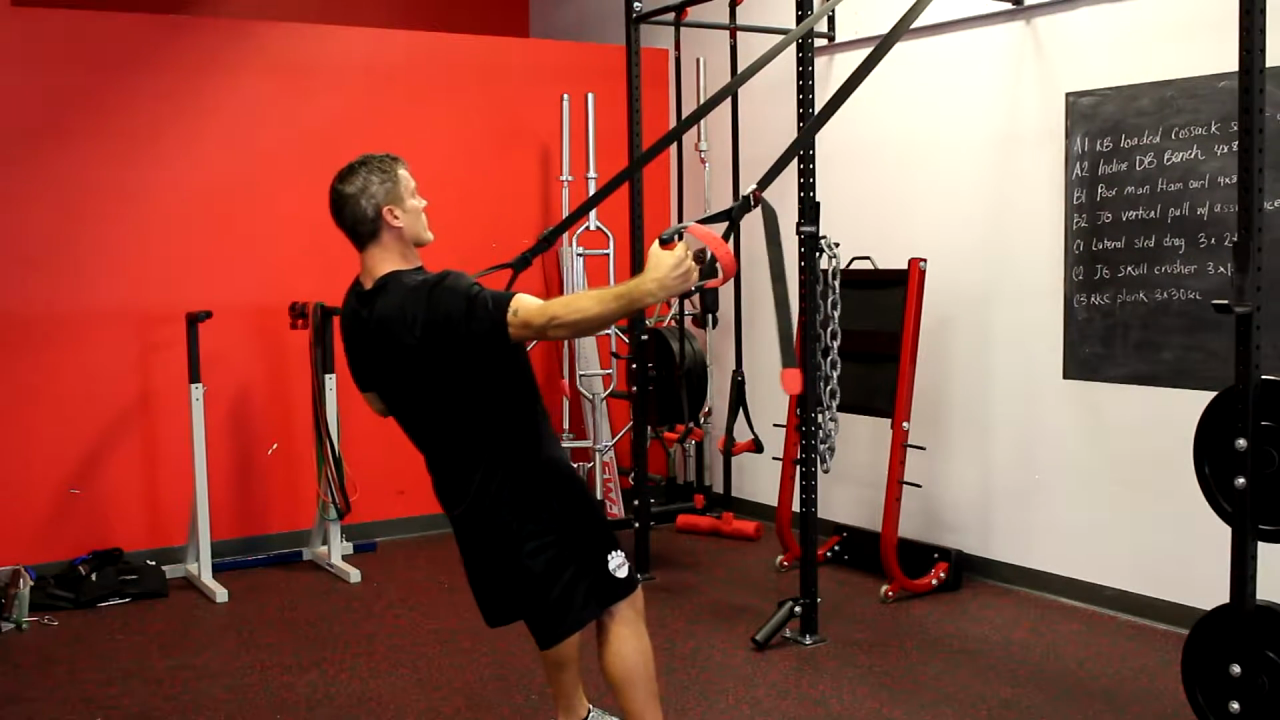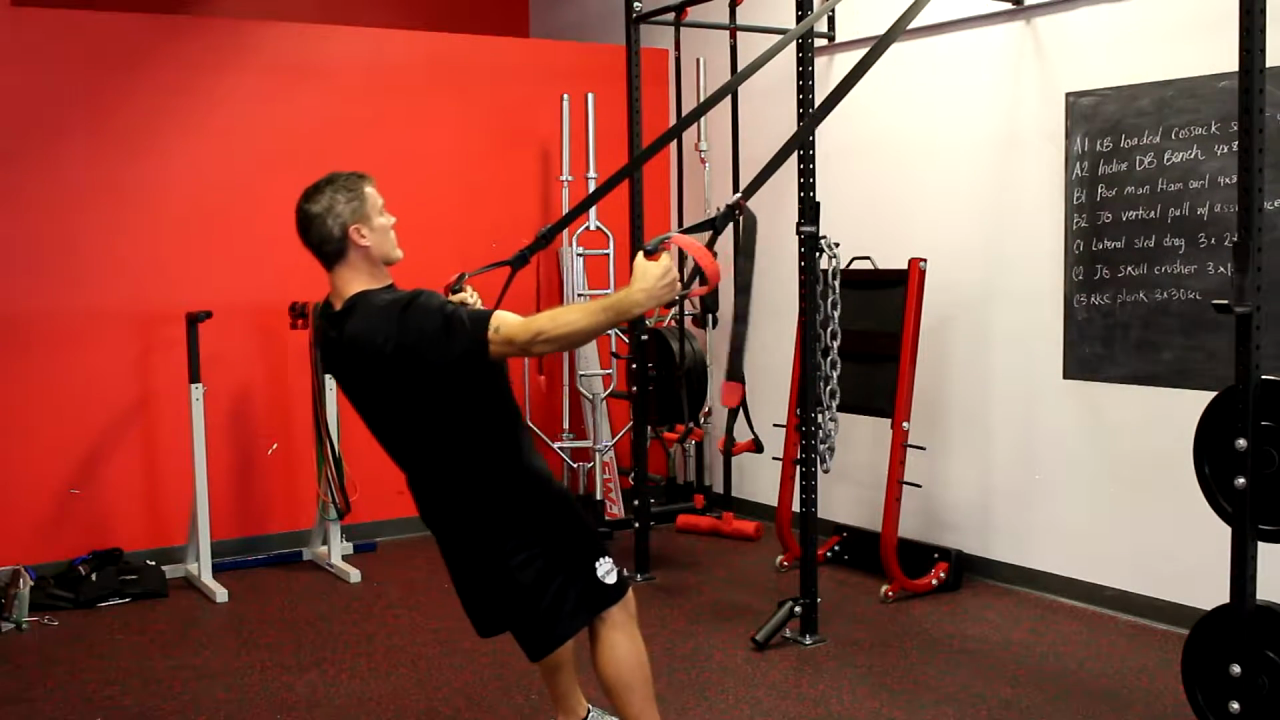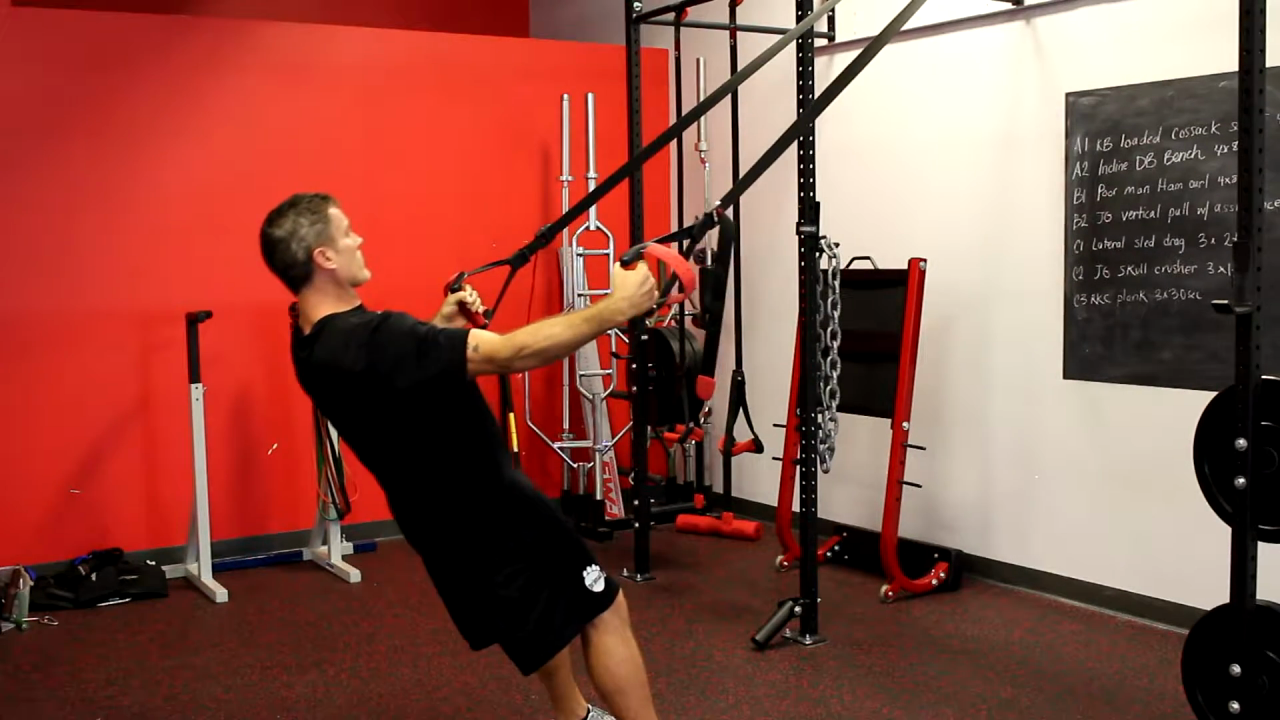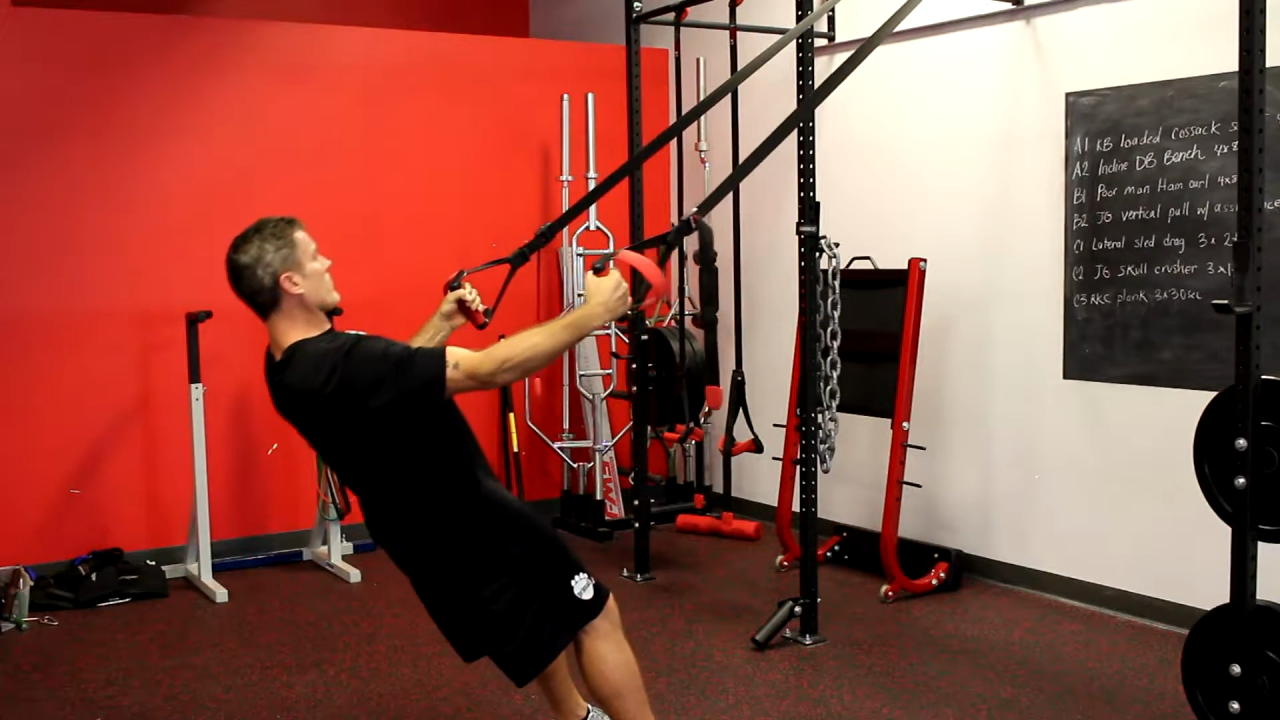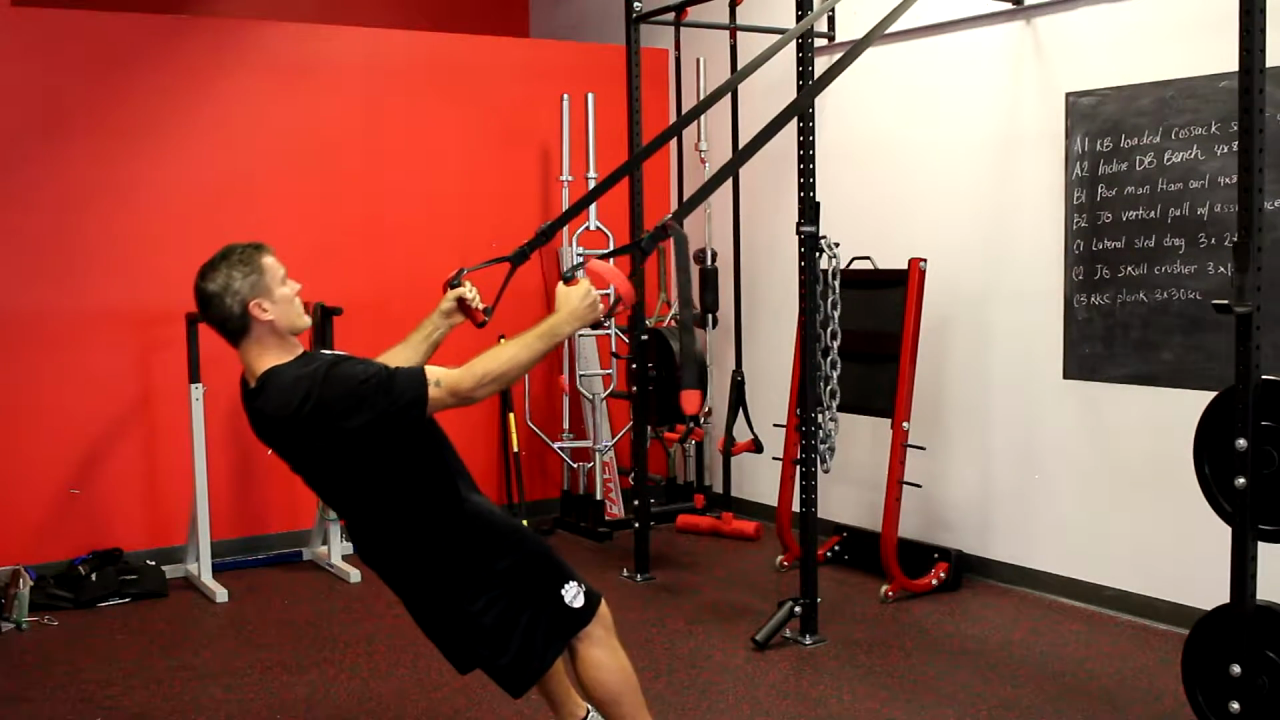
dt=0.3s
person 1, frame 1
left shoulder: (360, 311)
right shoulder: (436, 299)
left elbow: (381, 401)
right elbow: (550, 320)
right wrist: (651, 286)
left hip: (473, 489)
right hip: (521, 484)
left knee: (561, 601)
right knee: (620, 604)
person 1, frame 2
left shoulder: (337, 327)
right shoulder: (403, 318)
right elbow: (533, 337)
left wrist: (456, 322)
right wrist: (635, 298)
left hip: (457, 500)
right hip: (502, 496)
left knee: (556, 605)
right knee: (613, 609)
person 1, frame 3
left shoulder: (316, 345)
right shoulder: (373, 340)
right elbow: (512, 353)
left wrist: (440, 329)
right wrist: (616, 307)
left hip: (439, 512)
right hip: (483, 510)
left knee: (549, 611)
right knee: (604, 613)
person 1, frame 4
left shoulder: (293, 365)
right shoulder: (342, 364)
right elbow: (488, 369)
left wrist: (441, 323)
right wrist: (591, 314)
left hip: (423, 524)
right hip: (463, 525)
left knee: (547, 614)
right knee: (597, 618)
person 1, frame 5
left shoulder: (273, 388)
right shoulder: (321, 391)
left elbow: (375, 384)
right elbow: (465, 386)
left wrist: (439, 321)
right wrist: (563, 321)
left hip: (410, 537)
right hip: (450, 542)
left knee: (541, 618)
right knee: (589, 625)
